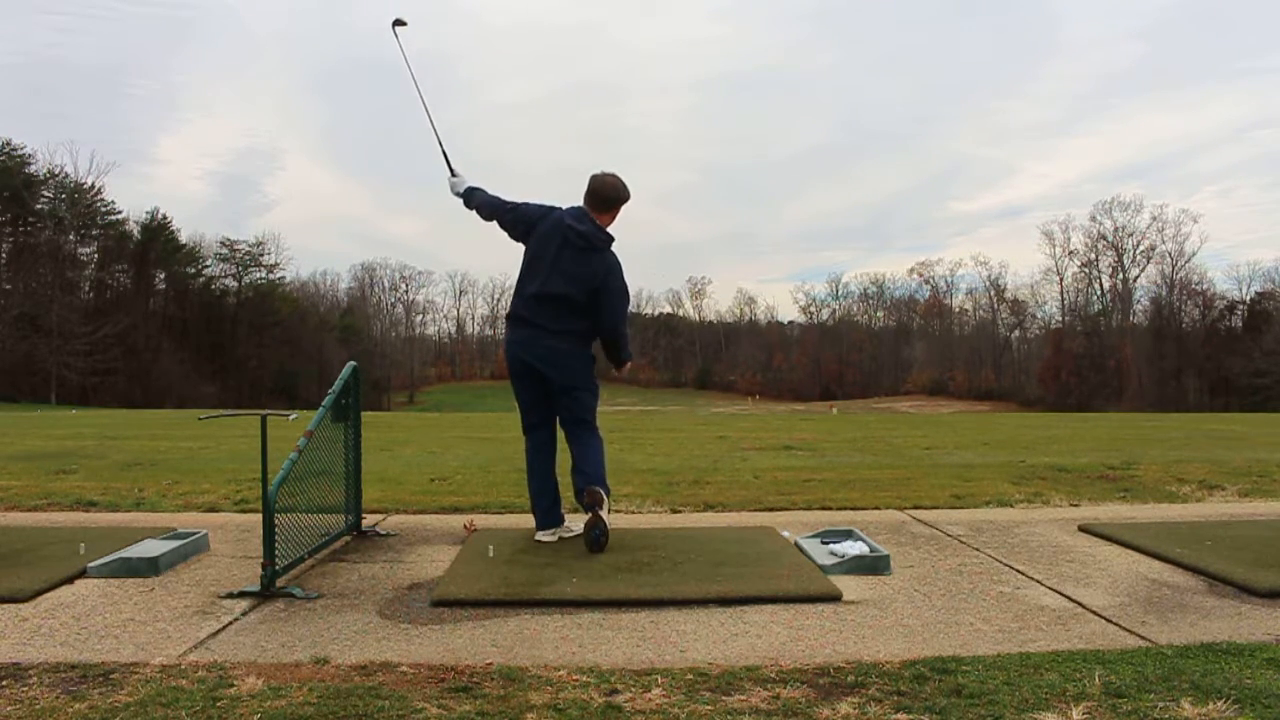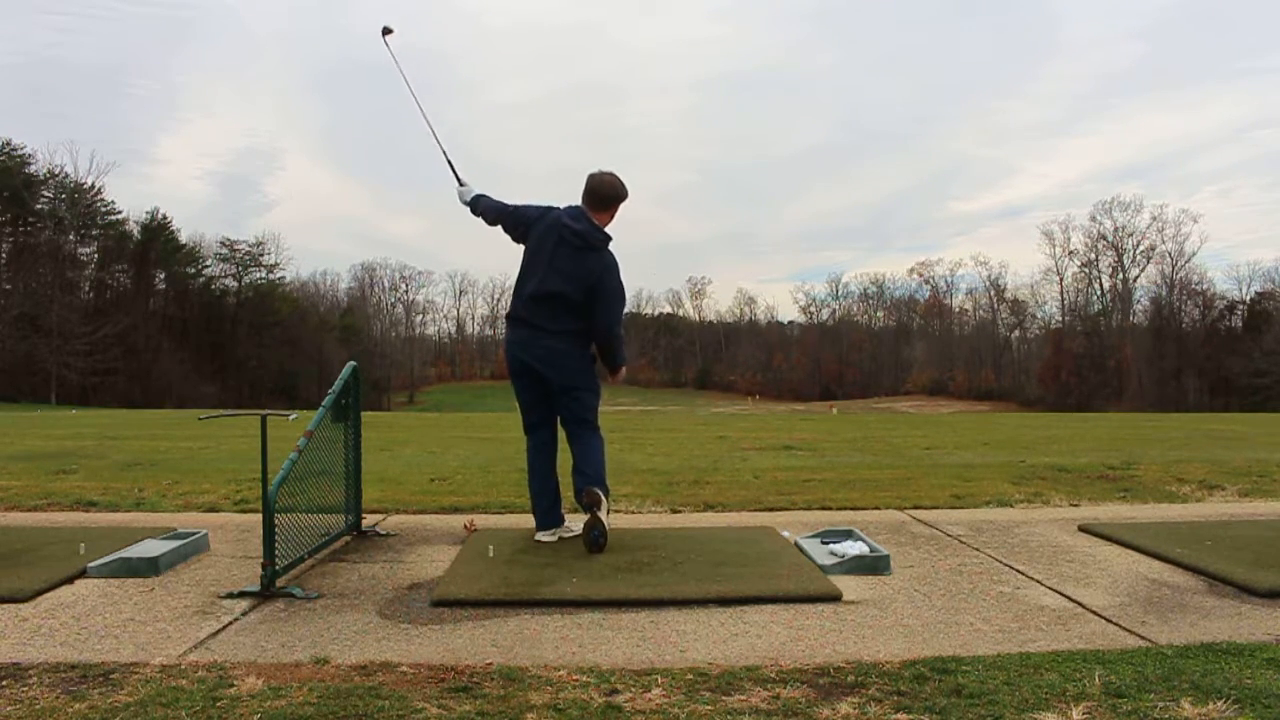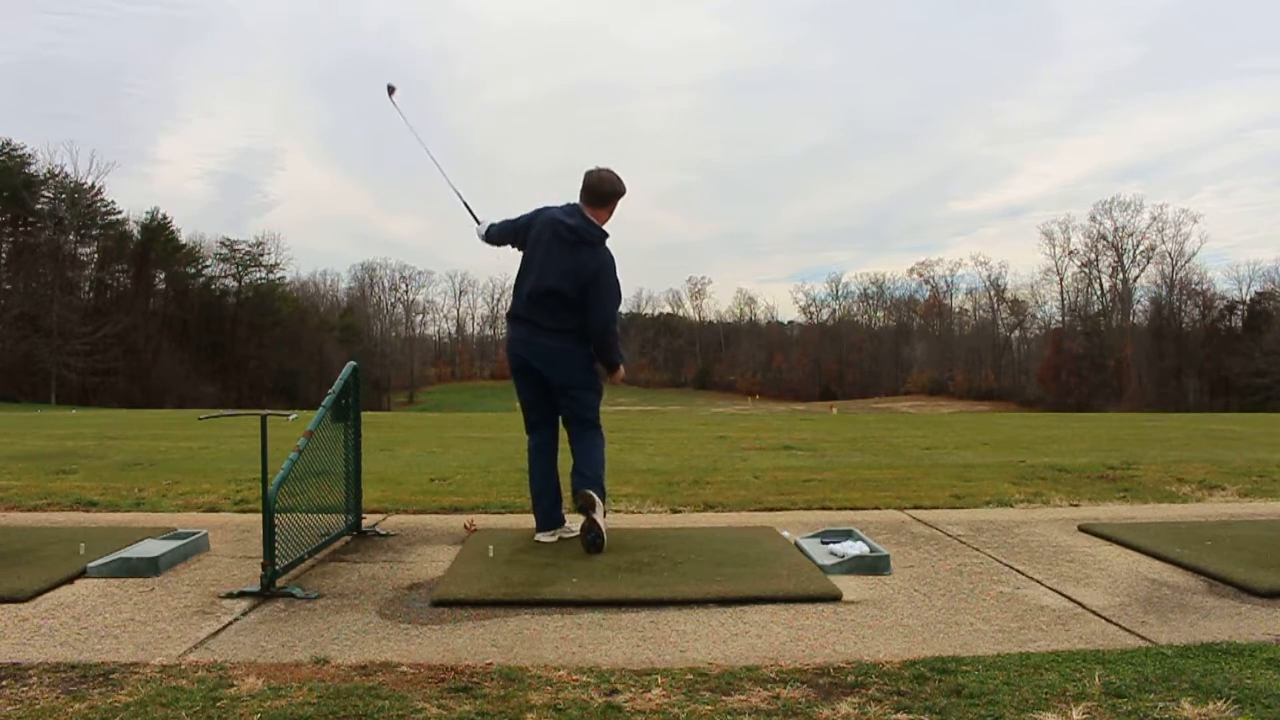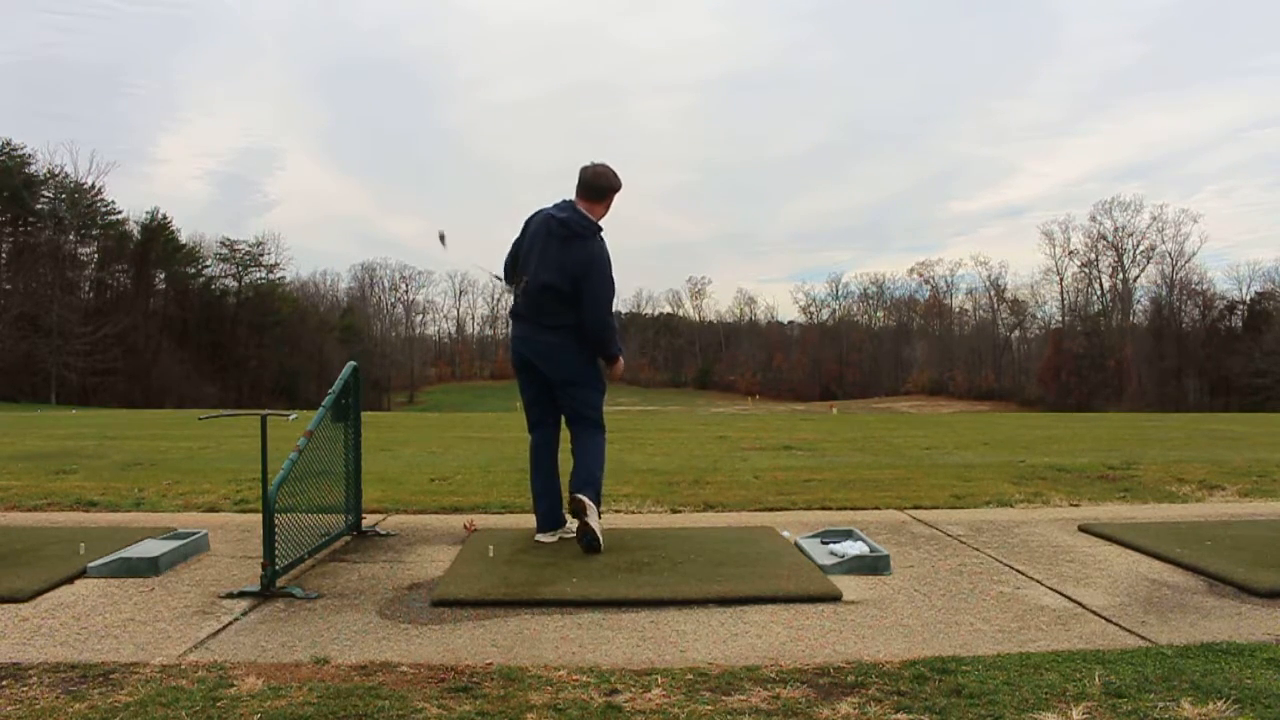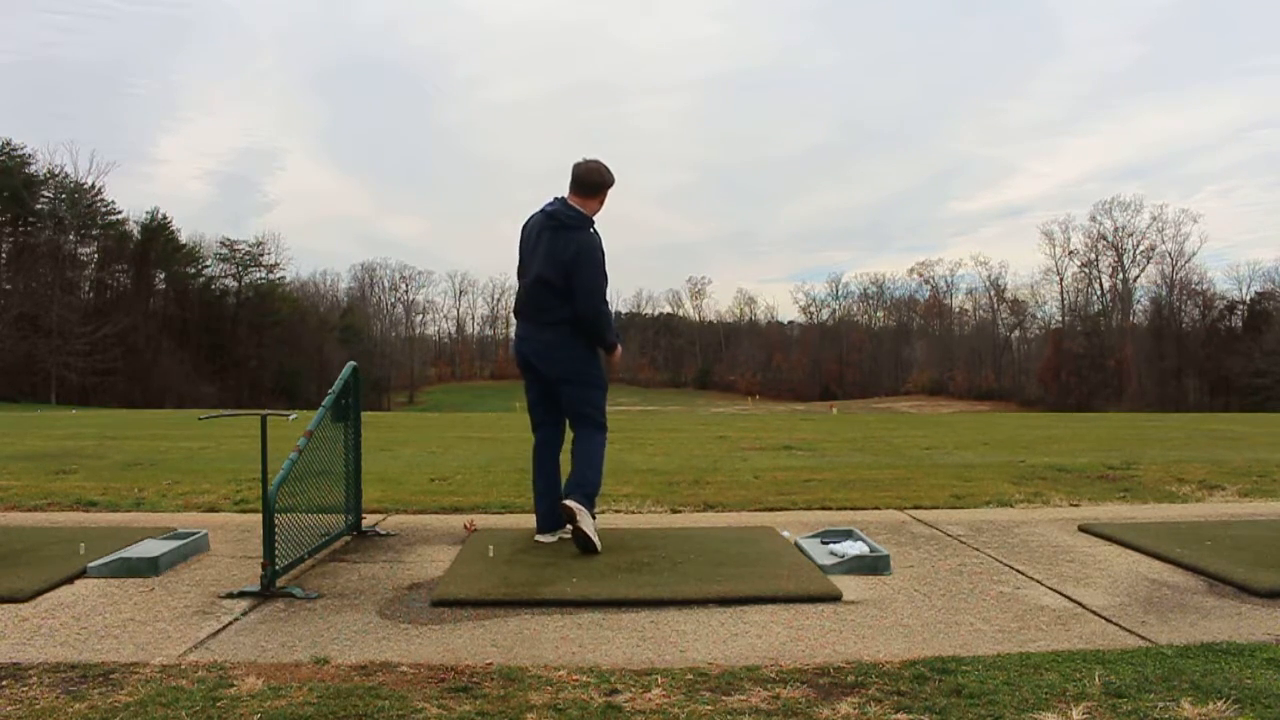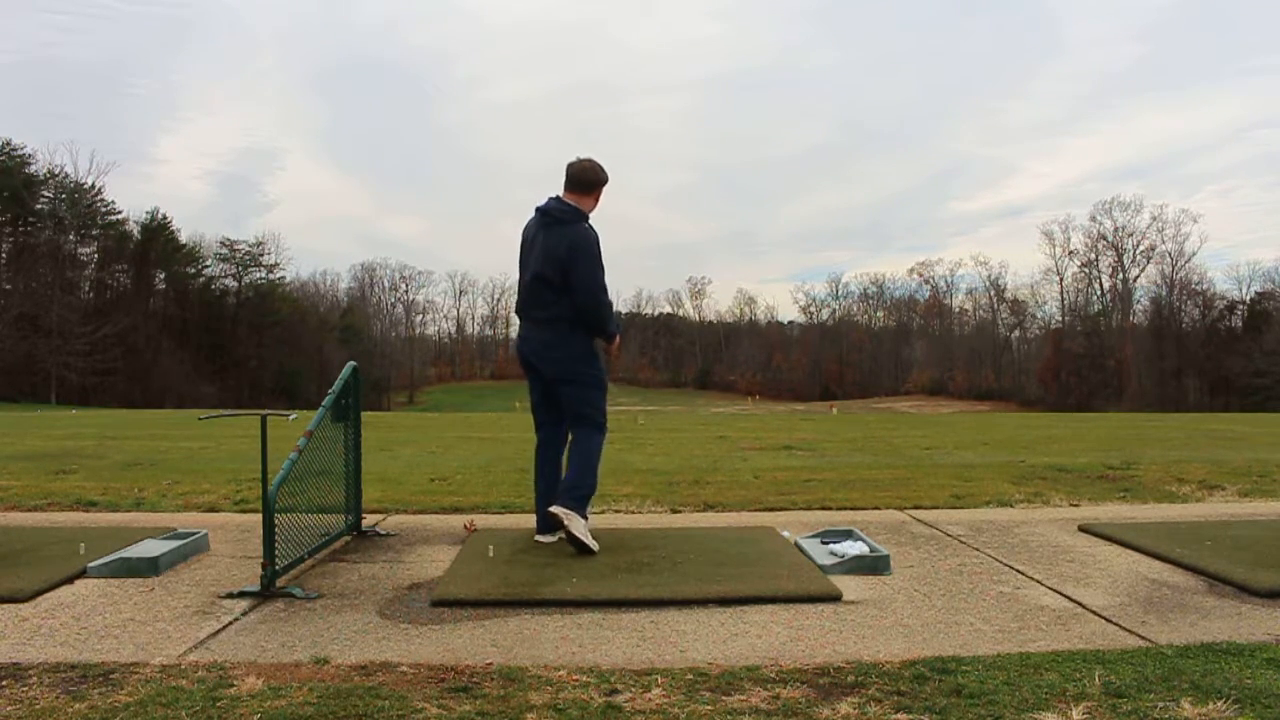
dt=0.2s
person 1, frame 1
left shoulder: (545, 221)
right shoulder: (605, 263)
left elbow: (498, 208)
right elbow: (612, 324)
left wrist: (466, 190)
right wrist: (621, 360)
left hip: (521, 344)
right hip: (566, 354)
left knee: (538, 433)
right knee: (583, 430)
left ankle: (547, 521)
right ankle: (594, 491)
person 1, frame 2
left shoulder: (543, 222)
right shoulder: (602, 261)
left elbow: (500, 212)
right elbow: (606, 324)
left wrist: (472, 198)
right wrist: (616, 364)
left hip: (521, 344)
right hip: (566, 353)
left knee: (539, 433)
right knee: (584, 429)
left ankle: (547, 521)
right ankle: (593, 491)
person 1, frame 3
left shoulder: (543, 221)
right shoulder: (598, 257)
left elbow: (506, 231)
right elbow: (602, 322)
left wrist: (488, 232)
right wrist: (614, 363)
left hip: (522, 342)
right hip: (566, 351)
left knee: (540, 432)
right knee: (585, 429)
left ankle: (547, 521)
right ankle: (591, 492)
person 1, frame 4
left shoulder: (539, 221)
right shoulder: (592, 249)
left elbow: (514, 263)
right elbow: (597, 316)
left wrist: (513, 279)
right wrist: (613, 356)
left hip: (525, 341)
right hip: (567, 348)
left knee: (542, 432)
right knee: (587, 428)
left ankle: (549, 521)
right ankle: (586, 495)
person 1, frame 5
left shoulder: (536, 222)
right shoulder: (584, 241)
right elbow: (592, 306)
right wrist: (611, 344)
left hip: (528, 340)
right hip: (568, 346)
left knee: (546, 431)
right knee: (590, 427)
left ankle: (548, 521)
right ankle: (579, 500)
person 1, frame 6
left shoulder: (535, 225)
right shoulder: (580, 235)
right elbow: (592, 298)
right wrist: (611, 333)
left hip: (531, 339)
right hip: (568, 344)
left knee: (549, 430)
right knee: (588, 426)
left ankle: (548, 520)
right ankle: (570, 505)
